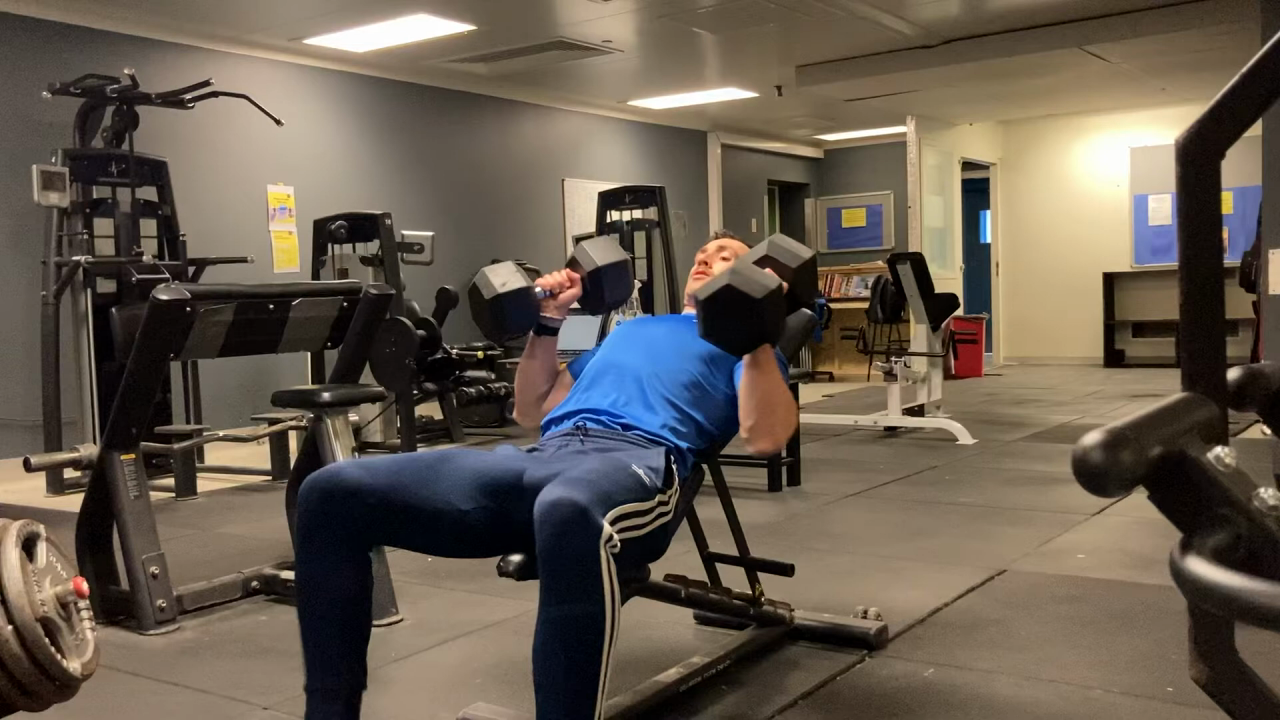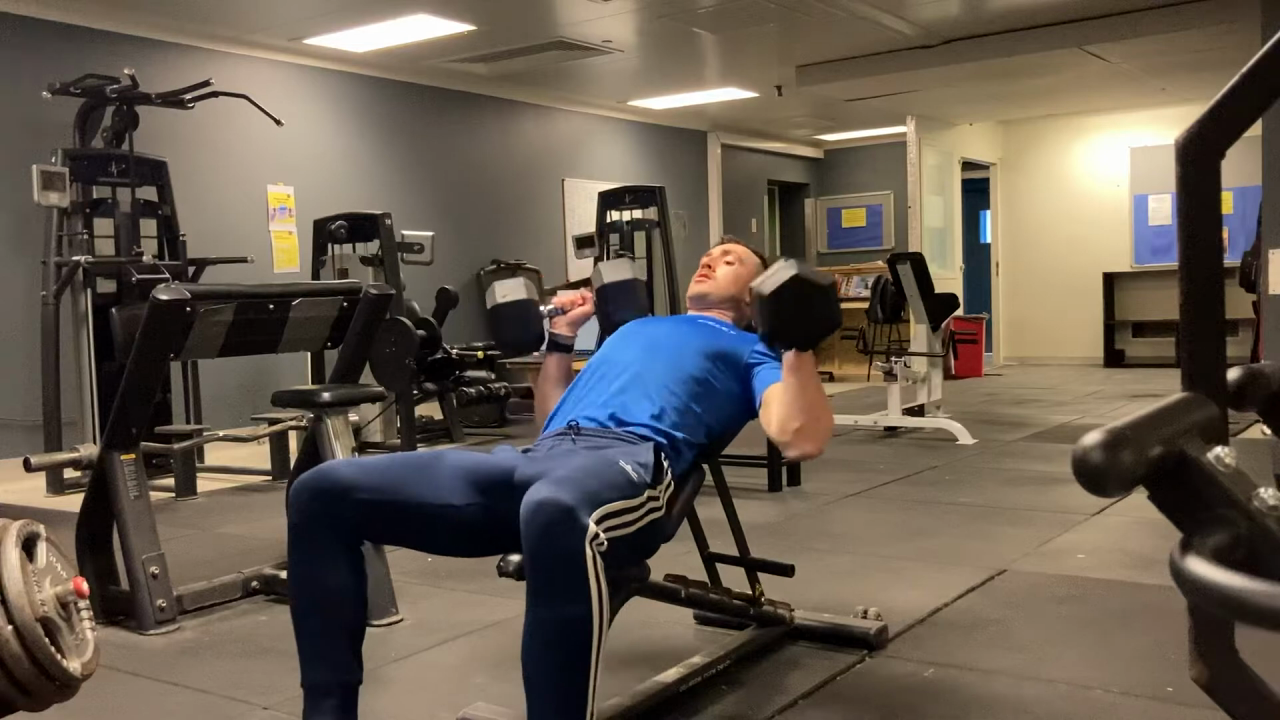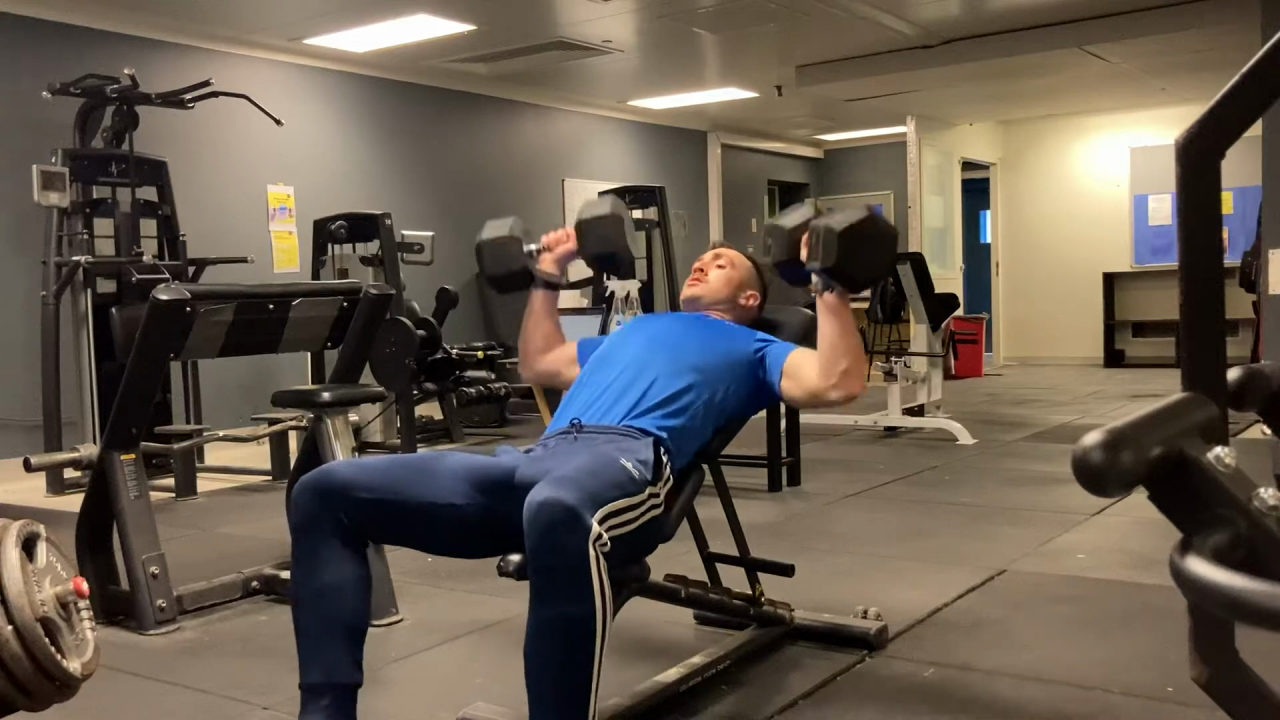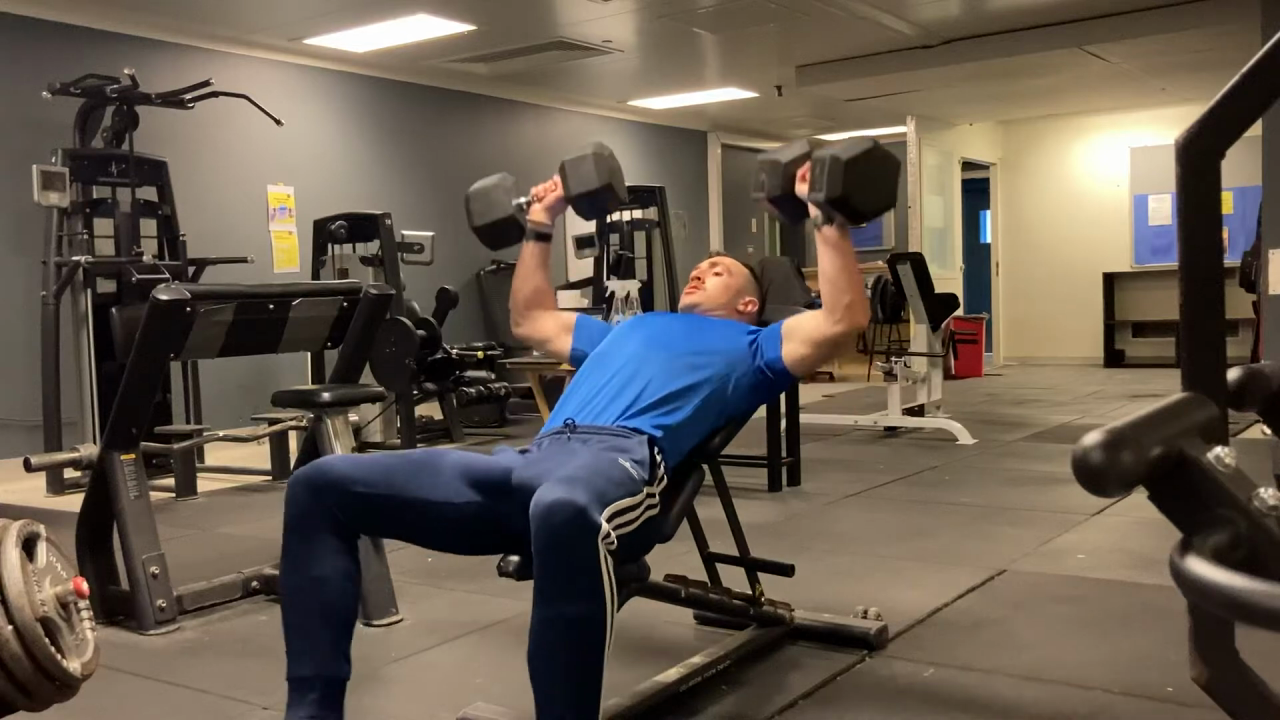
dt=0.3s
person 1, frame 1
right shoulder: (628, 329)
left elbow: (766, 437)
right elbow: (531, 411)
right wrist: (547, 321)
left hip: (636, 462)
right hip: (539, 458)
left knee: (567, 511)
right knee: (331, 494)
person 1, frame 2
left shoulder: (750, 351)
right shoulder: (633, 328)
left elbow: (803, 440)
right wrist: (560, 336)
left hip: (629, 461)
right hip: (535, 458)
left knee: (554, 511)
right knee: (323, 493)
person 1, frame 3
left shoulder: (749, 348)
right shoulder: (629, 330)
left elbow: (840, 382)
right elbow: (537, 363)
left wrist: (828, 280)
right wrist: (548, 274)
left hip: (626, 461)
right hip: (534, 458)
left knee: (556, 512)
right knee: (325, 492)
person 1, frame 4
left shoulder: (748, 348)
right shoulder: (625, 330)
left elbow: (843, 320)
right elbow: (529, 321)
left wrist: (825, 214)
right wrist: (539, 226)
left hip: (622, 460)
right hip: (527, 461)
left knee: (562, 513)
right knee: (322, 486)
